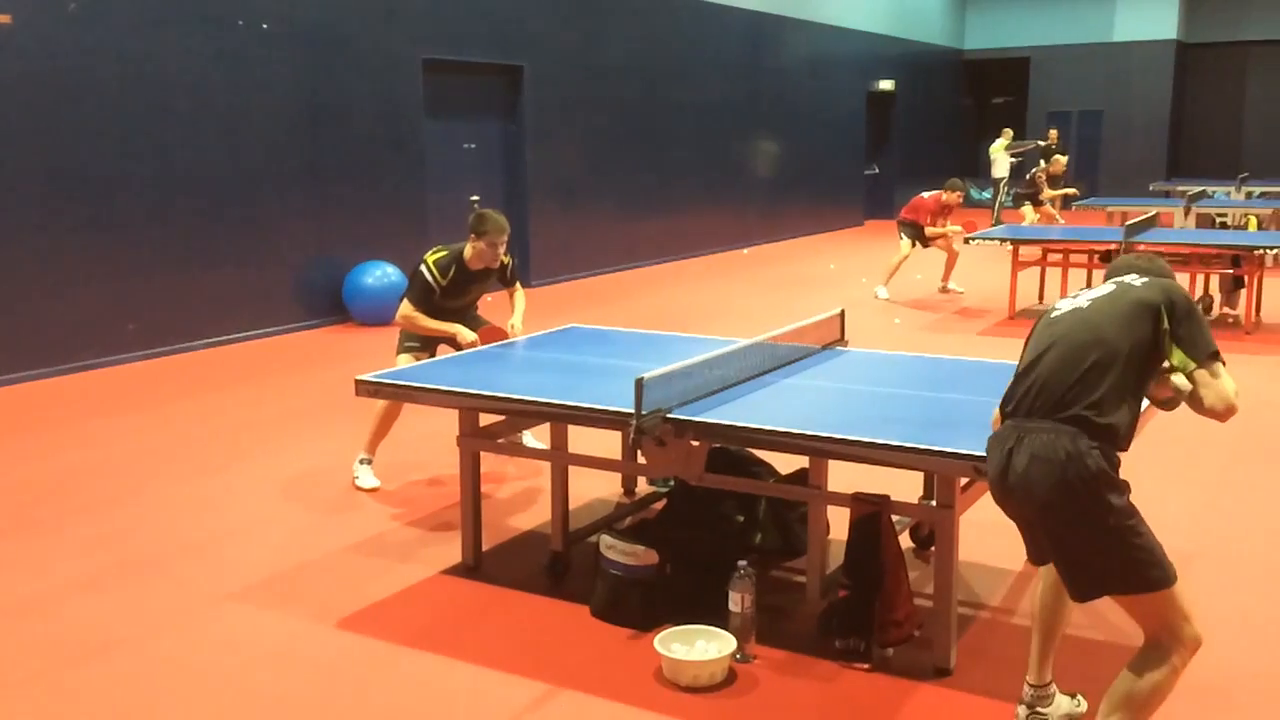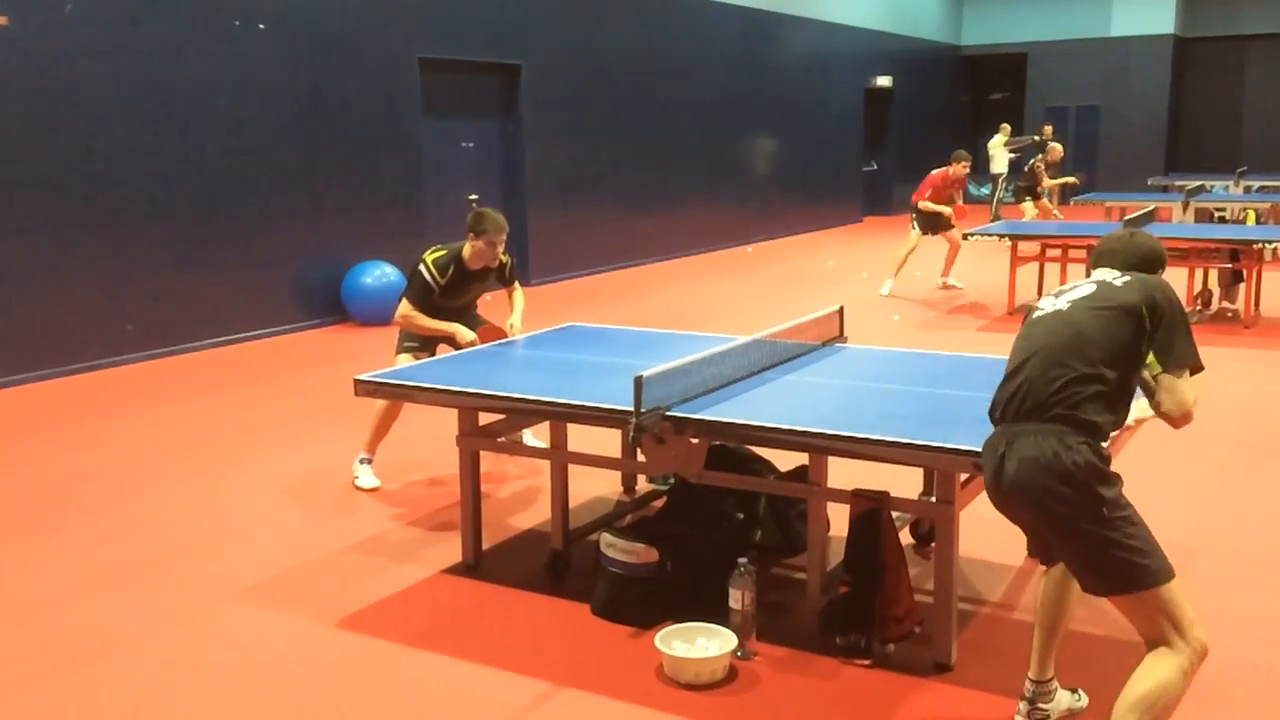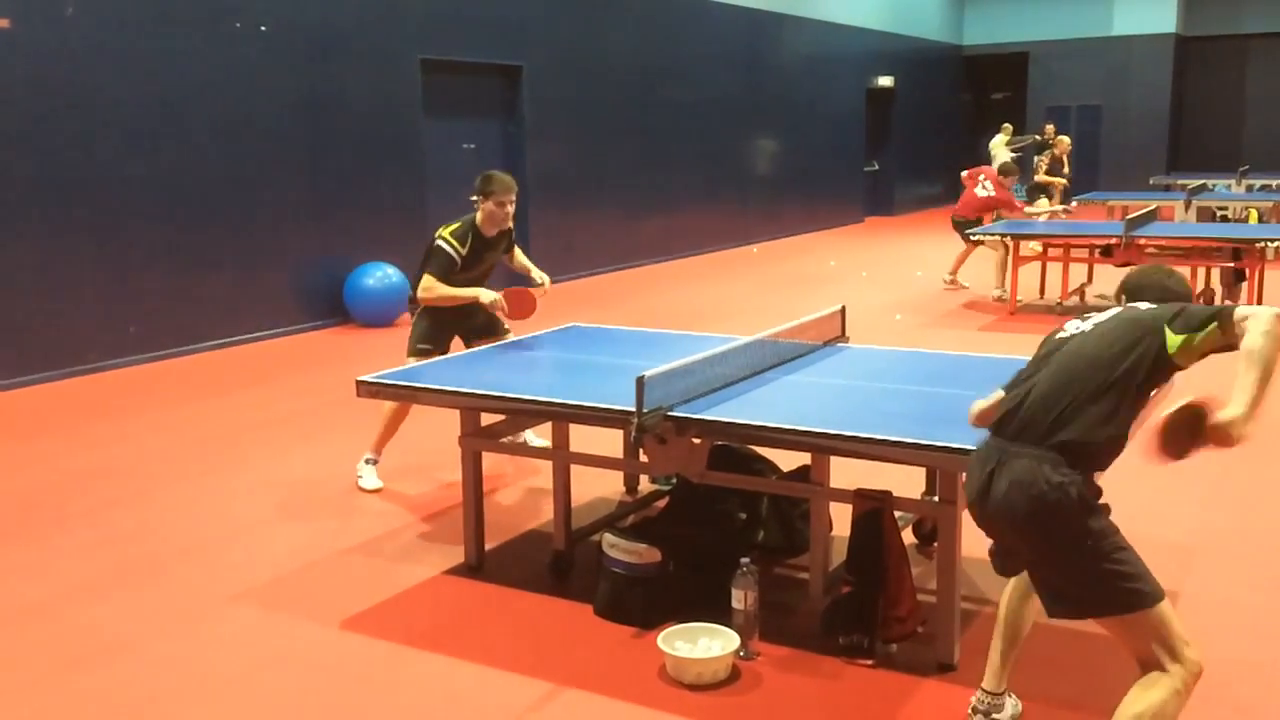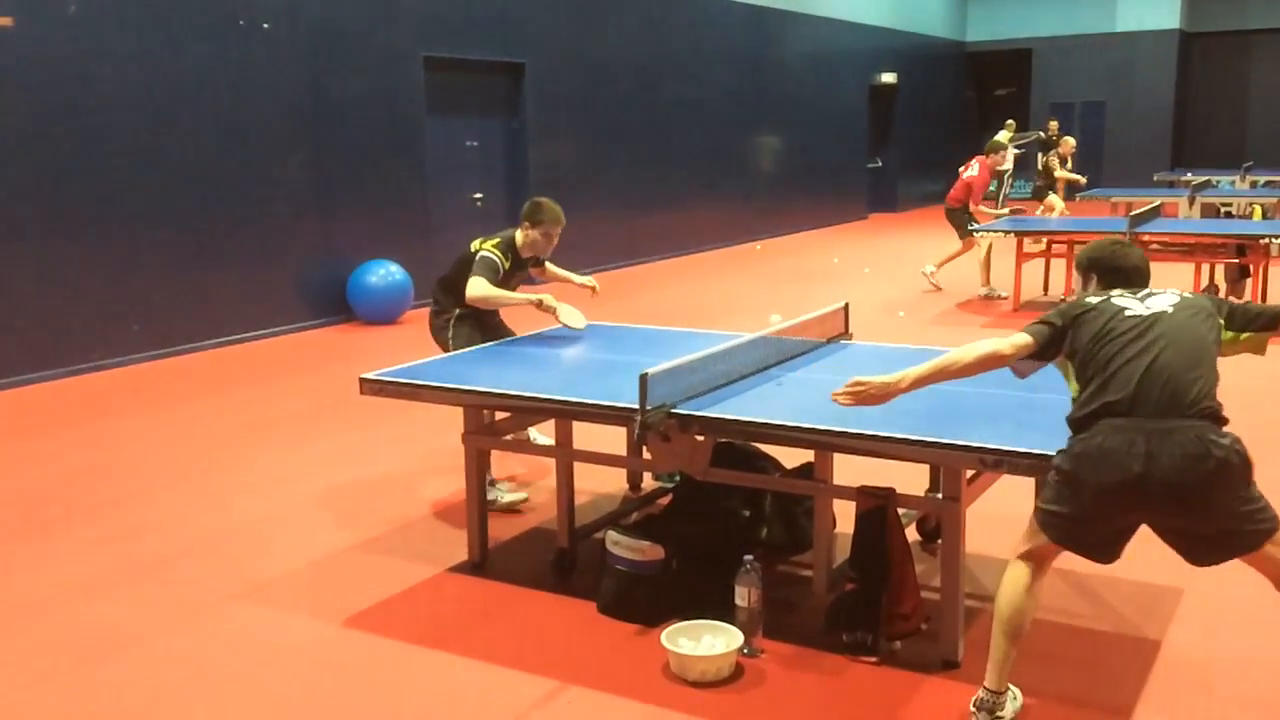
dt=0.7s
person 1, frame 1
left shoulder: (1065, 304)
right shoulder: (1166, 294)
right elbow: (1221, 402)
right wrist: (1173, 383)
left hip: (1006, 457)
right hip: (1069, 464)
left knee: (1064, 555)
right knee: (1175, 638)
person 1, frame 2
left shoulder: (1053, 300)
right shoulder: (1153, 295)
right elbow: (1177, 411)
right wrist: (1147, 371)
left hip: (1002, 460)
right hip: (1060, 462)
left knee: (1066, 556)
right knee: (1183, 645)
person 1, frame 3
left shoulder: (1073, 329)
right shoulder: (1164, 320)
left elbow: (980, 414)
right wrist: (1236, 413)
left hip: (986, 475)
right hip: (1047, 490)
left knee: (1039, 562)
right knee: (1175, 667)
person 1, frame 4
left shoulder: (1081, 310)
right shoulder: (1202, 306)
left elbow: (1004, 349)
left wrist: (901, 382)
left hip: (1103, 456)
right hip: (1197, 456)
left knee: (1030, 557)
person 2, frame 1
left shoulder: (501, 261)
right shoulder: (438, 265)
left elbow: (516, 290)
right elbow: (404, 316)
left wrist: (517, 317)
right wrist: (454, 331)
left hip: (465, 317)
right hip: (423, 322)
left ankle: (516, 431)
right ankle: (365, 460)
person 2, frame 2
left shoulder: (500, 261)
right shoulder: (437, 264)
left elbow: (515, 289)
right elbow: (403, 316)
left wrist: (515, 316)
right wrist: (453, 330)
left hip: (464, 317)
right hip: (422, 321)
left ankle: (515, 430)
right ankle: (365, 459)
person 2, frame 3
left shoulder: (505, 228)
right shoulder: (454, 239)
left elbow: (512, 252)
right elbow: (425, 292)
left wrist: (532, 270)
right wrist: (477, 293)
left hip: (474, 303)
right hip: (436, 306)
left ankle: (517, 432)
right ankle: (370, 459)
person 2, frame 4
left shoulder: (530, 248)
right shoulder: (494, 252)
left elbow: (539, 268)
right elbow: (475, 294)
left wrist: (573, 279)
right wrist: (532, 299)
left hip: (482, 315)
right hip: (453, 316)
left ankle: (521, 430)
right ankle: (484, 485)
